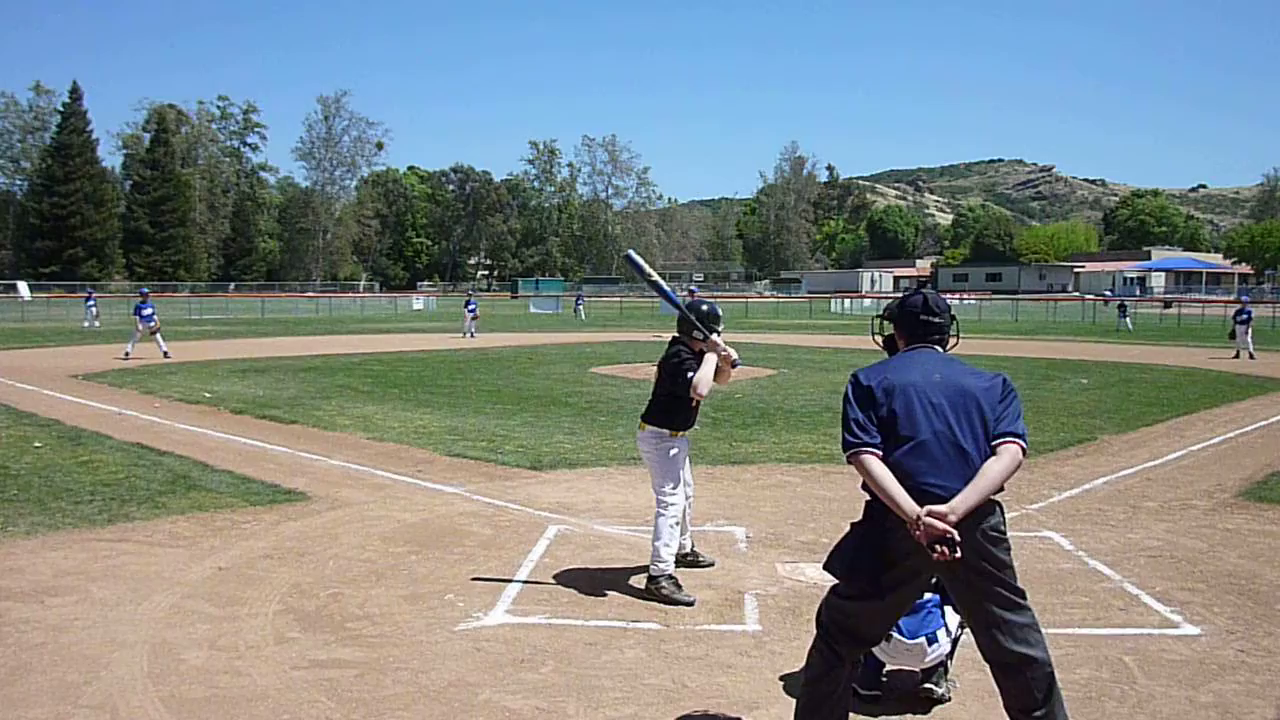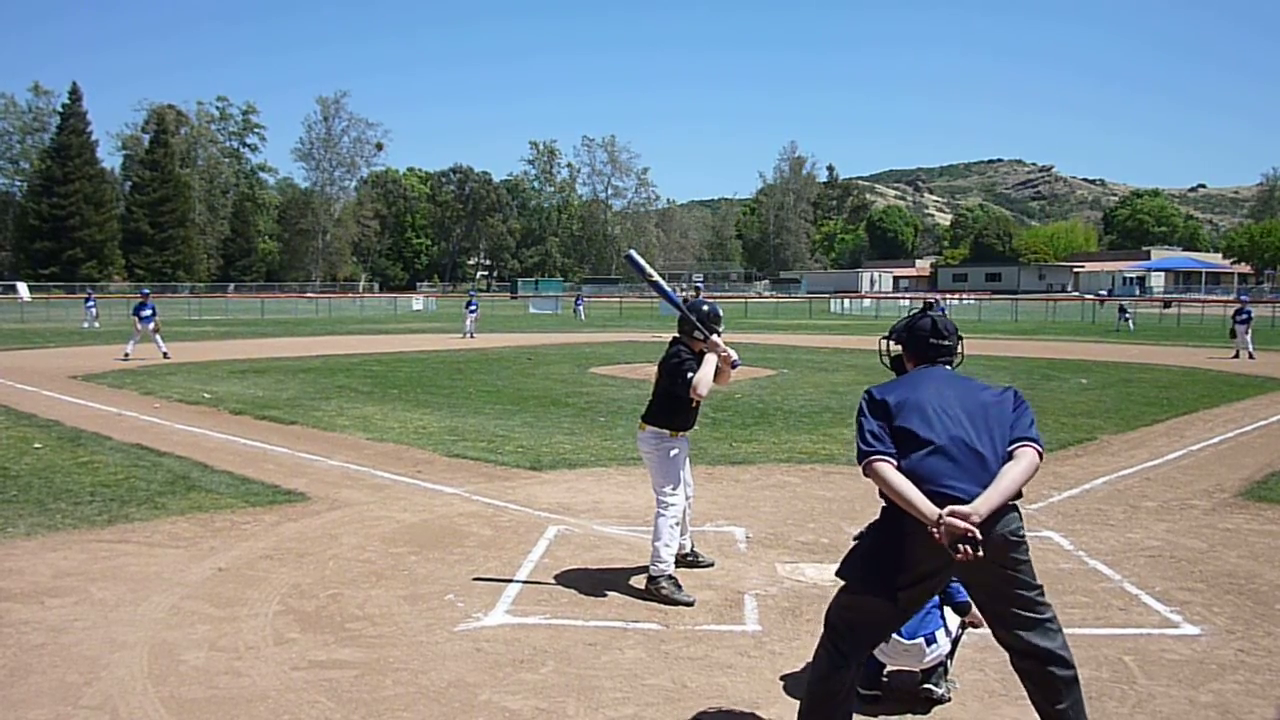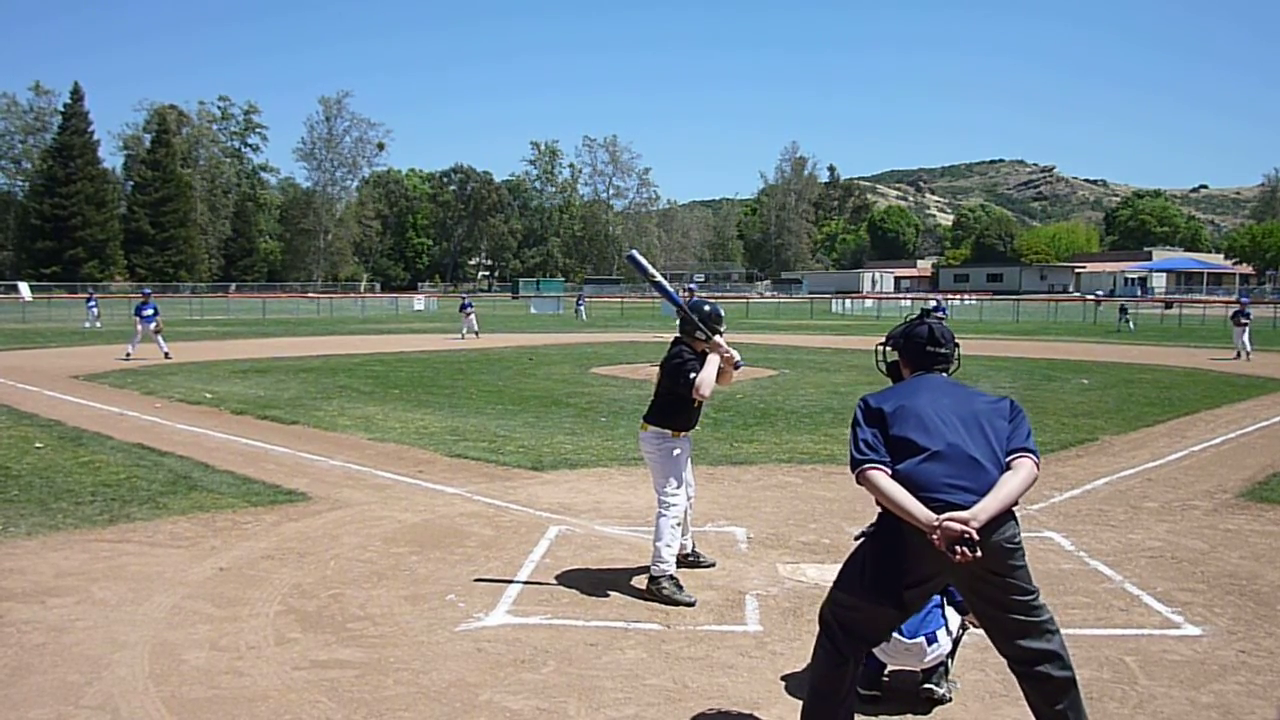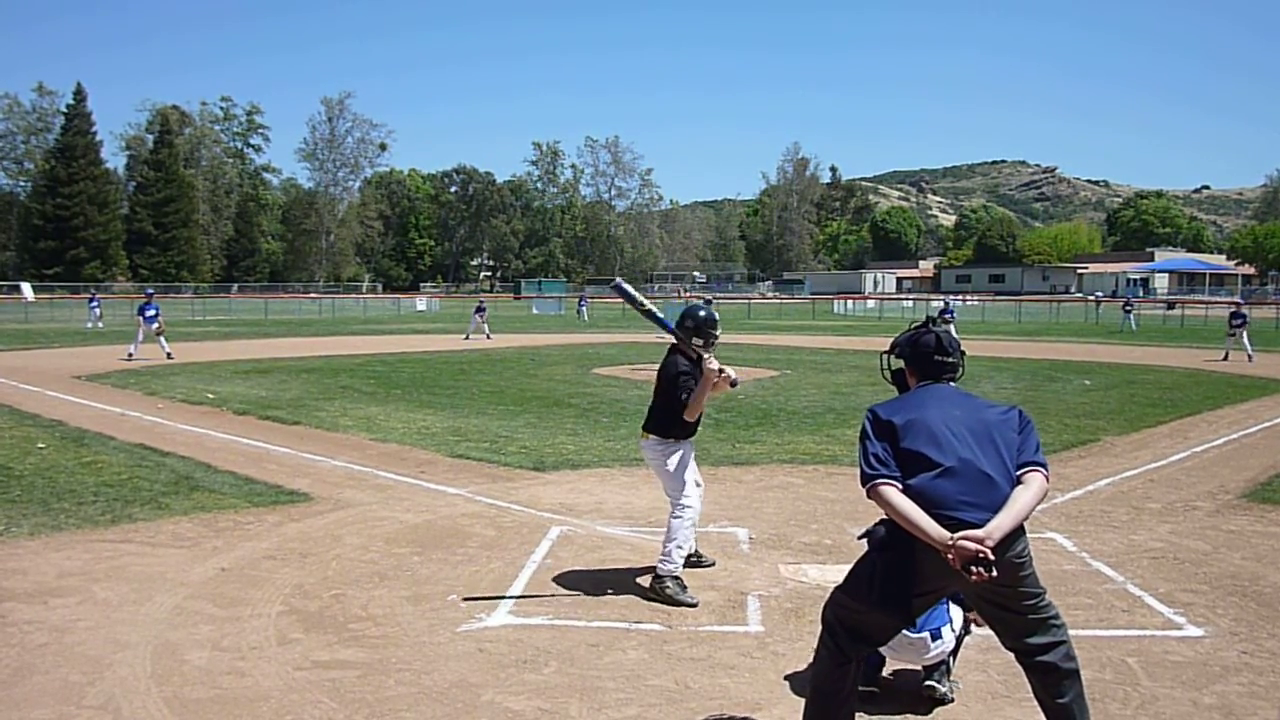
dt=1s
person 1, frame 1
left shoulder: (868, 380)
right shoulder: (994, 384)
left elbow: (865, 456)
right elbow: (1010, 452)
left wrist: (915, 517)
right wrist: (952, 512)
left hip: (894, 524)
right hip: (976, 523)
left knee: (840, 631)
right knee: (1016, 641)
person 1, frame 2
left shoulder: (880, 397)
right shoulder: (1005, 397)
left elbow: (879, 467)
right elbow: (1026, 456)
left wrist: (937, 520)
right wrist: (975, 513)
left hip: (912, 526)
right hip: (995, 524)
left knee: (846, 631)
right knee: (1039, 640)
person 1, frame 3
left shoulder: (876, 404)
right shoulder: (1002, 406)
left elbow: (873, 474)
right elbow: (1025, 467)
left wrist: (932, 525)
right wrist: (975, 519)
left hip: (909, 531)
right hip: (994, 533)
left knee: (842, 628)
right knee: (1035, 642)
person 1, frame 4
left shoulder: (885, 414)
right shoulder: (1009, 415)
left elbow: (883, 489)
right elbow: (1035, 480)
left wrist: (945, 542)
right wrist: (988, 536)
left hip: (919, 542)
right hip: (1002, 543)
left knee: (843, 626)
right knee: (1045, 640)
person 2, frame 1
left shoulder: (695, 352)
right shoulder: (678, 356)
left elbow: (720, 379)
right elbow: (700, 390)
left wrist: (726, 362)
right wrist: (712, 353)
left hip: (674, 436)
right hip: (661, 437)
left knee: (684, 493)
right knee: (671, 500)
left ankle: (682, 549)
right ankle: (660, 576)
person 2, frame 2
left shoulder: (695, 353)
right shoulder: (679, 357)
left elbow: (720, 380)
right elbow: (699, 390)
left wrist: (725, 363)
right wrist: (712, 354)
left hip: (675, 436)
right hip: (660, 438)
left knee: (684, 494)
right knee: (671, 501)
left ankle: (682, 550)
right ankle: (659, 577)
person 2, frame 3
left shoulder: (697, 353)
right shoulder: (681, 357)
left elbow: (722, 380)
right elbow: (702, 391)
left wrist: (728, 364)
right wrist: (714, 354)
left hip: (677, 436)
right hip: (662, 438)
left knee: (686, 494)
right knee: (672, 501)
left ankle: (683, 550)
right ankle: (660, 578)
person 2, frame 4
left shoulder: (693, 360)
right shoulder: (677, 368)
left elbow: (713, 388)
right elbow: (690, 413)
left wrist: (723, 378)
right wrist: (706, 380)
left hip: (678, 442)
right hip: (664, 445)
left knee: (694, 492)
right knee: (687, 504)
left ankle: (686, 550)
right ankle: (666, 577)
